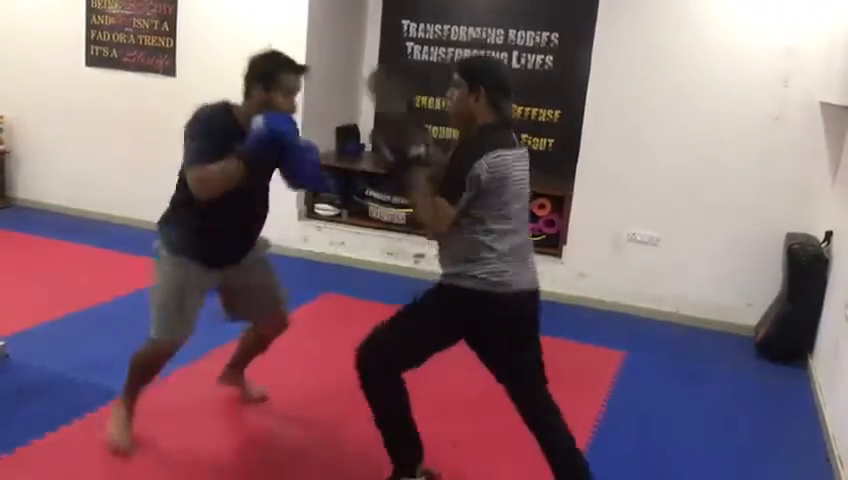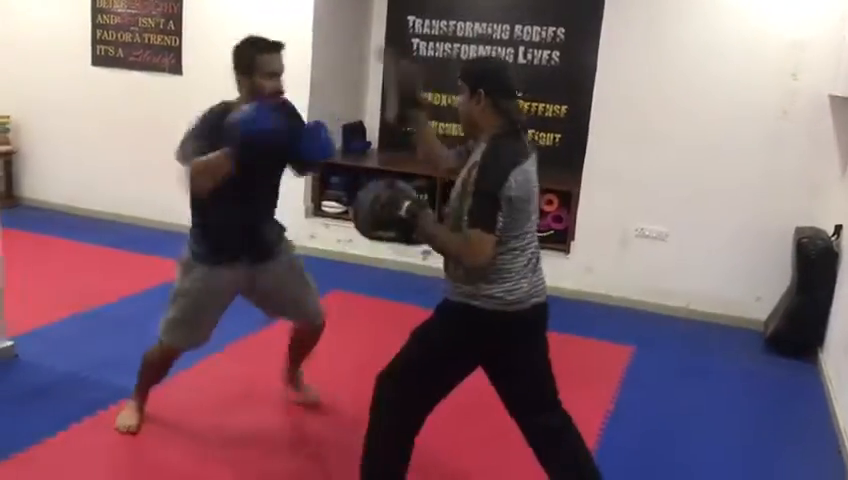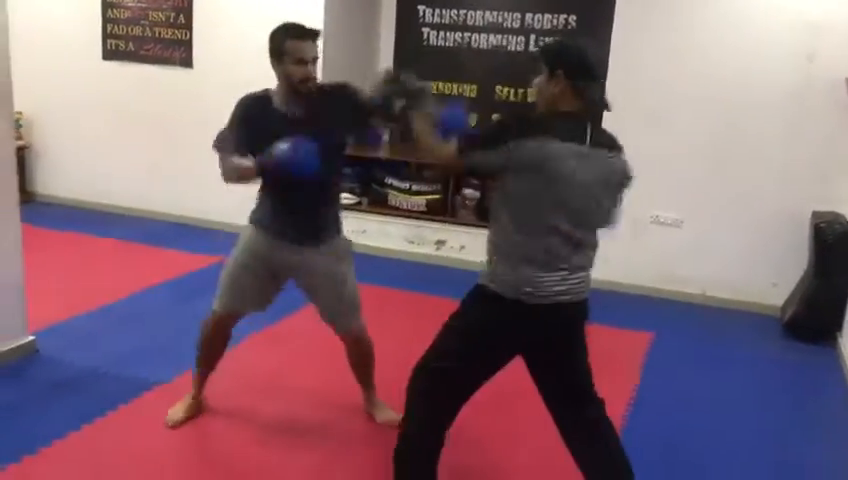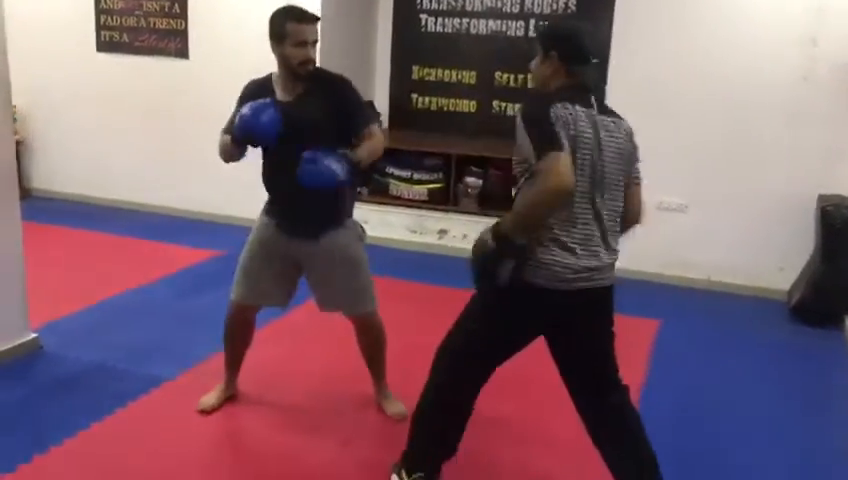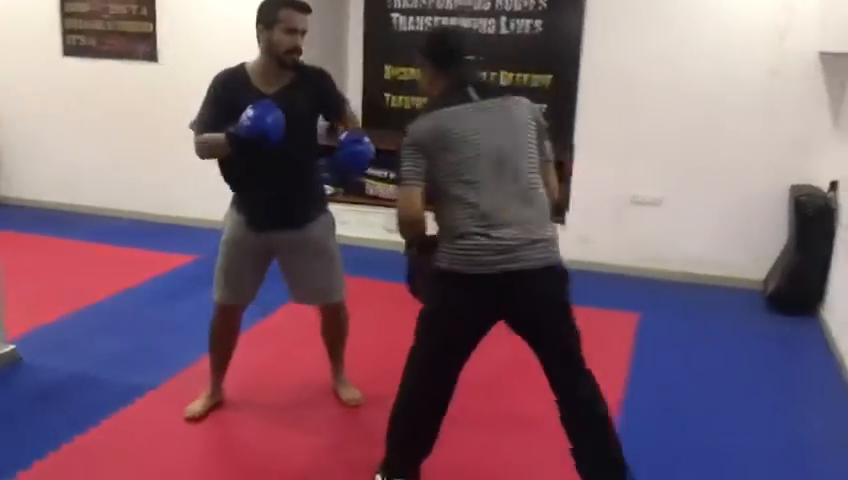
dt=0.3s
person 1, frame 1
left shoulder: (473, 151)
right shoulder: (512, 146)
left elbow: (435, 223)
left wrist: (416, 175)
right wrist: (420, 169)
left hip: (469, 290)
right hip: (521, 292)
left knee: (375, 358)
right knee: (533, 395)
person 1, frame 2
left shoulder: (492, 164)
right shoulder: (510, 146)
left elbow: (474, 254)
right elbow: (444, 160)
left wrist: (414, 214)
right wrist: (413, 114)
left hip: (479, 311)
right hip: (526, 308)
left knee: (396, 396)
right knee: (543, 414)
person 1, frame 3
left shoulder: (524, 134)
right shoulder: (613, 157)
left elbow: (441, 155)
left wrist: (415, 109)
left hip: (507, 299)
right hip: (568, 303)
left knee: (431, 389)
right knee: (580, 408)
person 1, frame 4
left shoulder: (545, 110)
right shoulder: (620, 127)
left elbow: (558, 182)
right elbow: (633, 213)
left wrist: (503, 231)
left hip: (532, 280)
right hip: (594, 286)
left knee: (456, 369)
right knee: (604, 396)
person 1, frame 5
left shoulder: (424, 127)
right shoulder: (522, 109)
left elbow: (409, 213)
right elbow: (551, 192)
left wrist: (420, 250)
left hip: (468, 271)
right hip: (539, 265)
left knee: (428, 374)
right knee: (573, 379)
person 2, frame 1
right shoulder: (210, 121)
right elbow: (202, 187)
right wrist: (249, 155)
left hip: (241, 250)
right hip: (188, 250)
left knee: (274, 320)
right knee: (165, 343)
left ankle: (234, 372)
right ankle: (124, 410)
person 2, frame 2
left shoulder: (284, 112)
right shoulder: (217, 121)
left elbow: (304, 154)
right elbow: (198, 181)
right wrist: (238, 148)
left hip: (266, 244)
right hip: (212, 254)
left knee: (312, 320)
right knee: (174, 343)
left ankle: (292, 376)
right ankle: (138, 400)
person 2, frame 3
left shoulder: (336, 99)
right shoulder: (254, 108)
right elbow: (229, 168)
right wrist: (264, 164)
left hip: (321, 237)
right hip: (268, 233)
left knee: (353, 330)
right knee: (221, 316)
left ankle: (371, 399)
right ankle: (195, 394)
person 2, frame 4
left shoulder: (335, 88)
right shoulder: (257, 92)
left elbow: (375, 139)
right elbow: (226, 152)
left wrist: (346, 166)
right wrist: (238, 137)
left hip: (333, 226)
right hip: (278, 222)
left knee: (364, 314)
right knee: (240, 307)
left ankle: (382, 389)
right ankle: (229, 383)
person 2, frame 5
left shoulder: (314, 81)
right shoulder: (228, 84)
left elbow: (344, 116)
right elbow: (201, 144)
right wrist: (234, 138)
left hip: (307, 217)
right hip: (249, 217)
left knee: (332, 303)
right knee: (227, 306)
left ankle: (339, 376)
right ankle: (214, 389)
